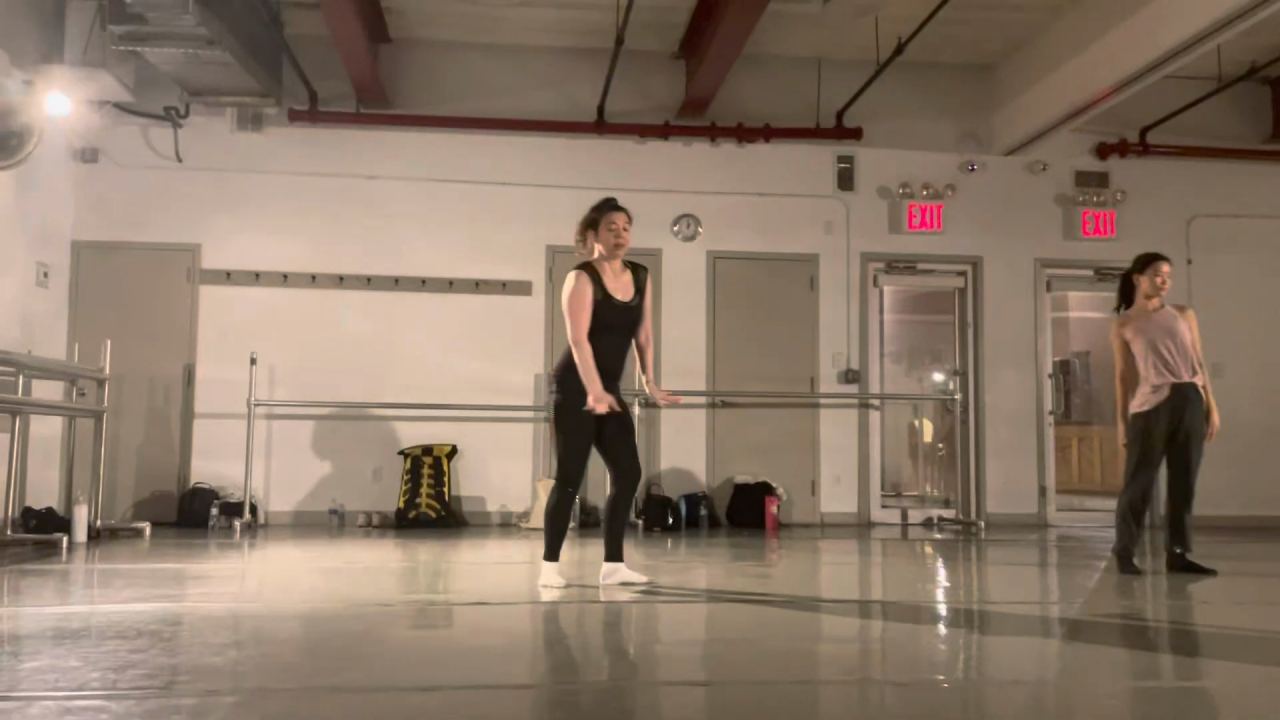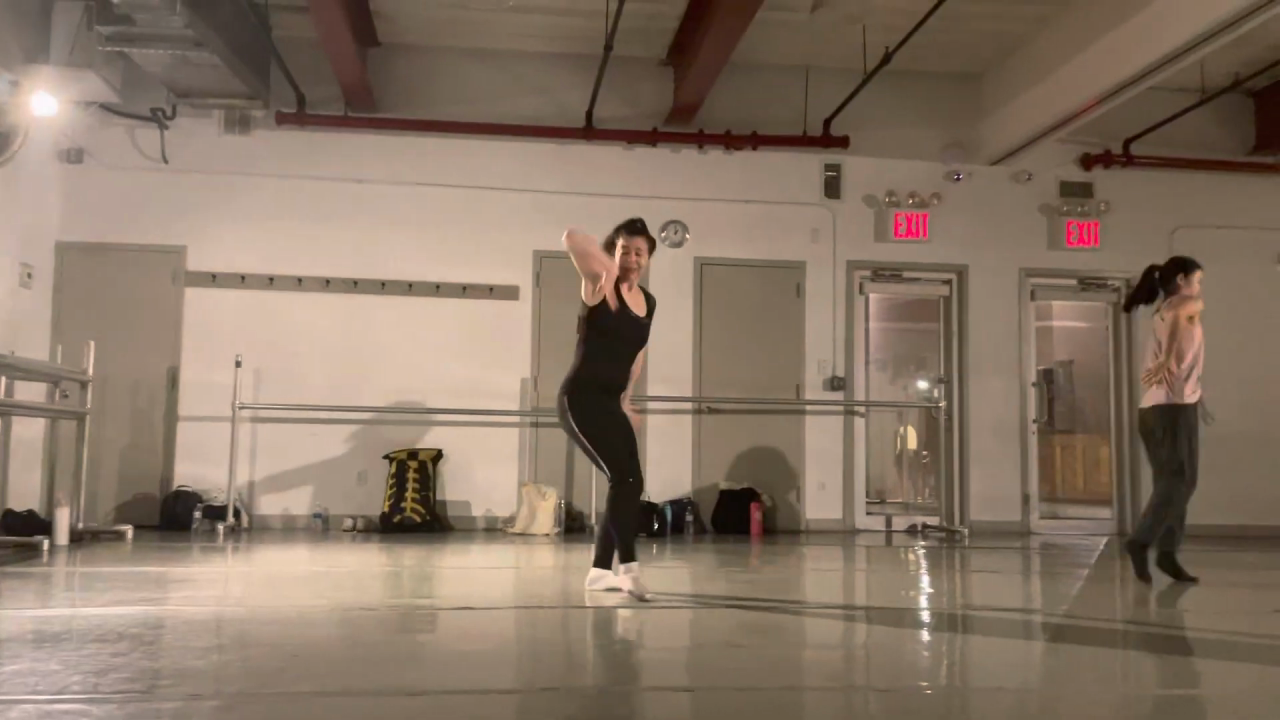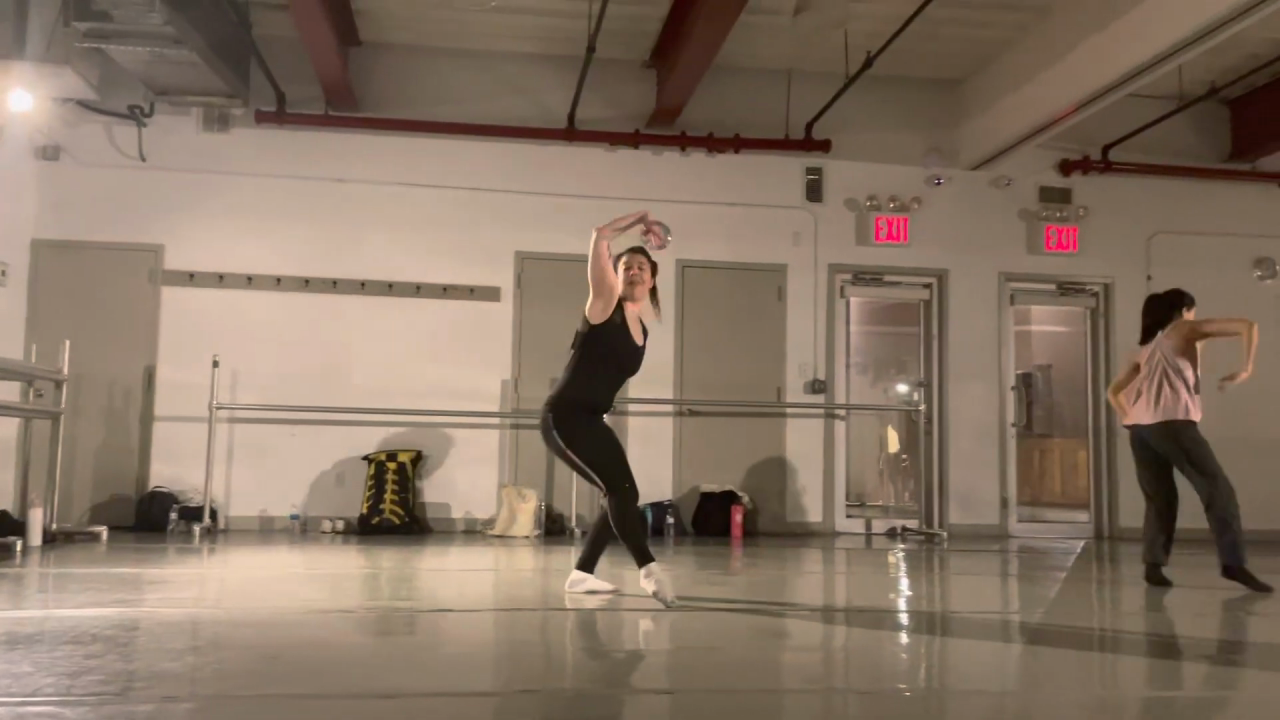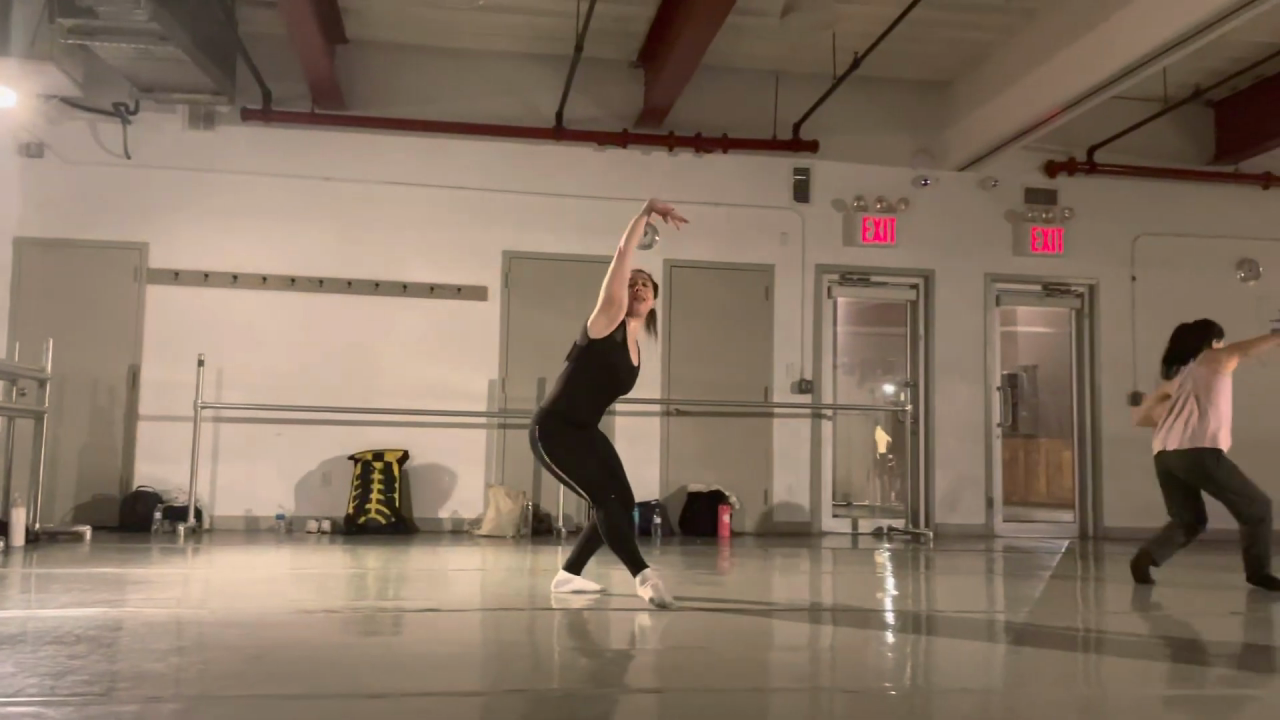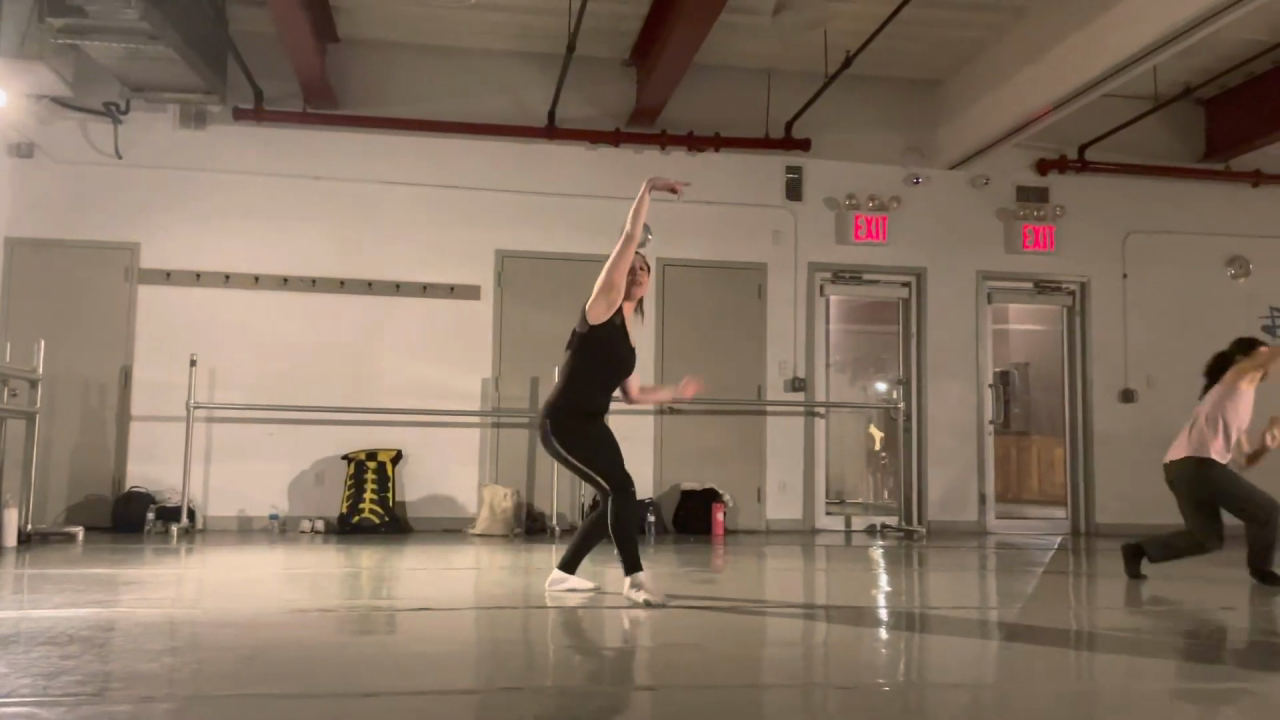
dt=0.3s
person 1, frame 1
left shoulder: (640, 276)
right shoulder: (582, 277)
left elbow: (642, 332)
right elbow: (578, 339)
left wrist: (651, 383)
right wrist: (593, 391)
left hip: (609, 390)
right hip: (574, 388)
left knee: (629, 475)
right knee: (569, 479)
left ankle: (613, 566)
right ankle: (549, 564)
person 1, frame 2
left shoulder: (647, 301)
right shoulder: (598, 283)
right elbow: (571, 237)
left wrist: (625, 401)
right wrist: (604, 275)
left hip: (610, 404)
right hip: (581, 399)
left knee: (632, 486)
right knee: (624, 478)
left ankle: (601, 570)
right ankle: (628, 566)
person 1, frame 3
left shoulder: (641, 330)
right shoulder: (606, 305)
right elbow: (599, 238)
right wrist: (638, 221)
left hip: (592, 422)
right hip: (563, 419)
left knee: (626, 495)
right knee: (618, 488)
left ankle: (582, 574)
right ankle: (649, 571)
person 1, frame 4
left shoulder: (635, 348)
right shoulder: (607, 320)
right elbow: (621, 257)
right wrist: (648, 211)
left hip: (586, 433)
right hip: (553, 432)
left knee: (622, 503)
right knee: (605, 499)
left ankle: (568, 574)
right ankle: (644, 577)
person 1, frame 5
left shoulder: (629, 328)
right shoulder: (601, 306)
left elbow: (630, 392)
right elbow: (626, 243)
left wrist: (673, 393)
right wrist: (648, 190)
left hip: (592, 425)
right hip: (561, 423)
left knee: (615, 500)
right knee: (620, 489)
left ankle: (562, 573)
right ankle: (635, 579)
person 2, frame 1
left shoulder: (1184, 315)
right shoulder: (1124, 326)
left elbow: (1199, 365)
right elbow: (1124, 376)
left wrist: (1211, 406)
right wrist: (1122, 421)
left hip: (1190, 403)
right hip: (1152, 406)
left knee: (1184, 480)
right knee: (1140, 481)
left ankle: (1177, 553)
right ankle: (1124, 552)
person 2, frame 2
left shoulder: (1166, 315)
right shoulder: (1184, 306)
right wrist: (1169, 361)
left hip: (1157, 407)
right hip: (1173, 405)
left knee: (1171, 480)
right knee: (1180, 479)
left ankle: (1167, 553)
right ankle: (1141, 542)
person 2, frame 3
left shoulder: (1145, 349)
right shoulder: (1189, 328)
left elbow: (1114, 392)
right elbow: (1247, 326)
right wrist: (1245, 368)
left hip: (1139, 428)
right hip: (1173, 424)
left knee: (1161, 499)
right knee: (1218, 489)
left ankle: (1152, 565)
right ankle: (1233, 563)
person 2, frame 4
left shoulder: (1174, 380)
right shoulder: (1221, 358)
left elbow: (1140, 417)
left hip: (1165, 454)
right hip: (1200, 451)
left knee: (1189, 519)
right knee: (1257, 506)
left ankle: (1145, 559)
person 2, frame 5
left shoulder: (1244, 407)
right shoulder: (1242, 373)
left elbow: (1245, 461)
left hip: (1181, 466)
right hip: (1197, 464)
left knee: (1208, 538)
left ankle: (1139, 550)
